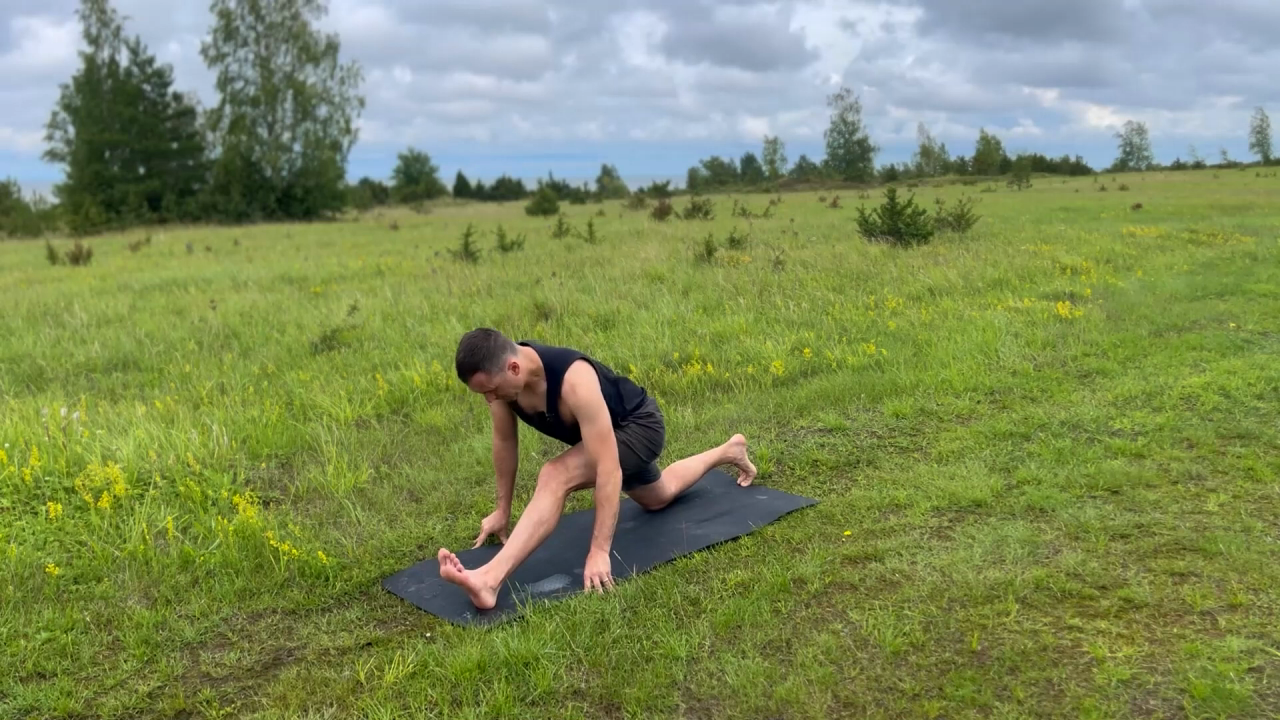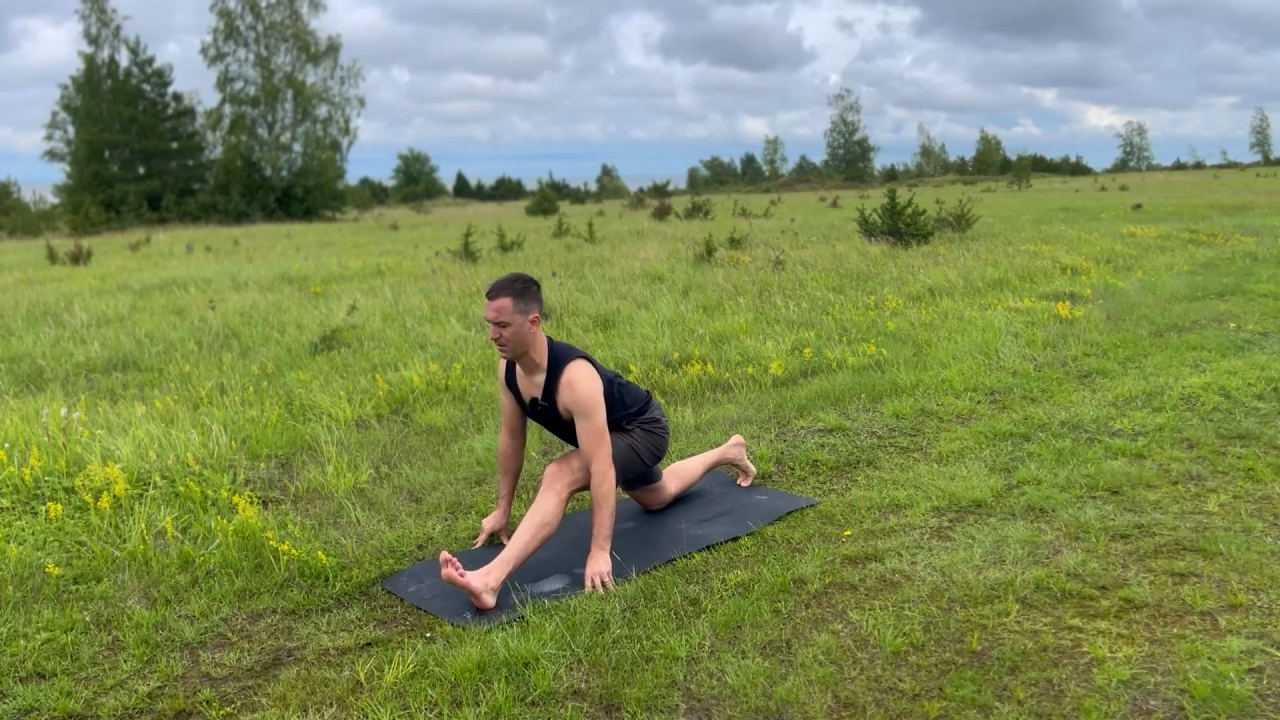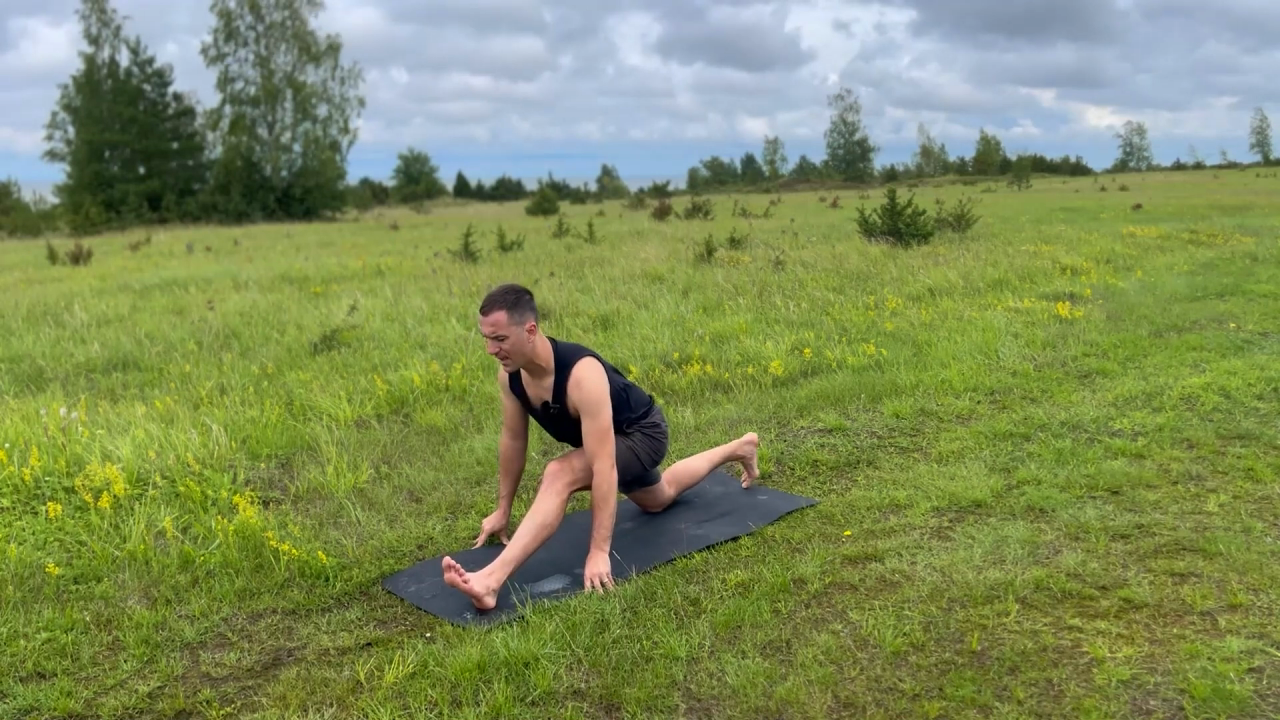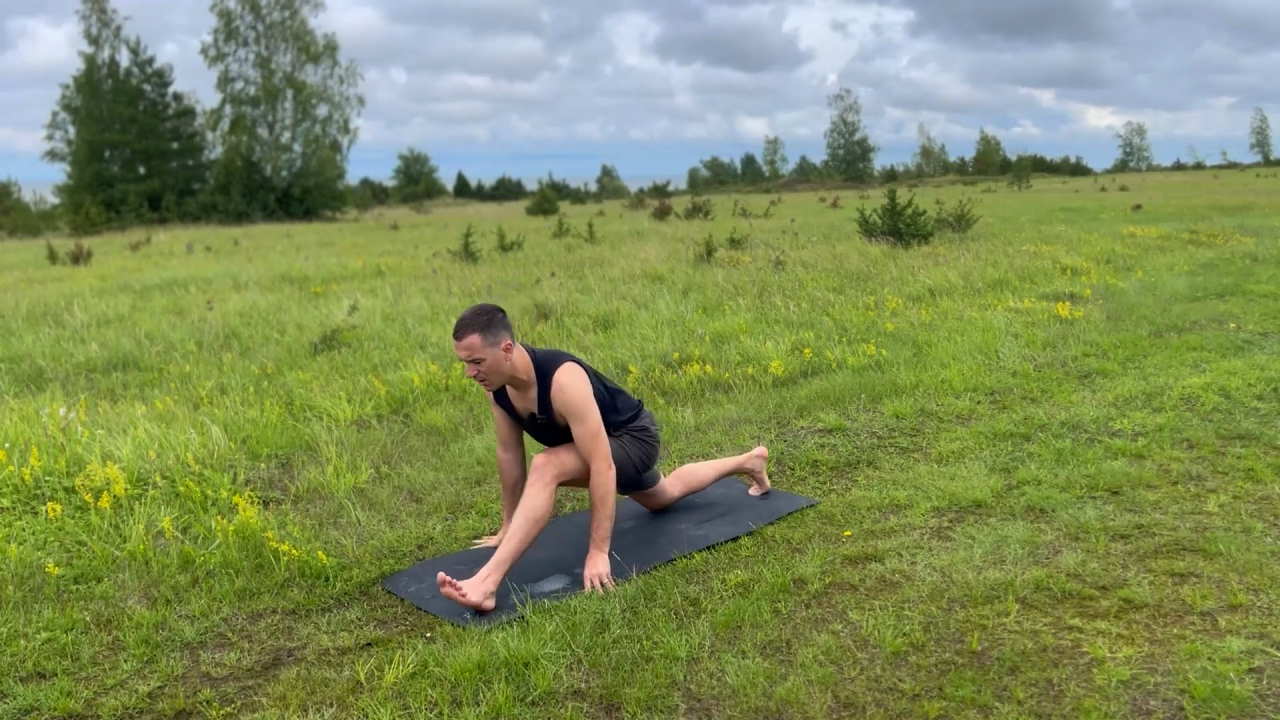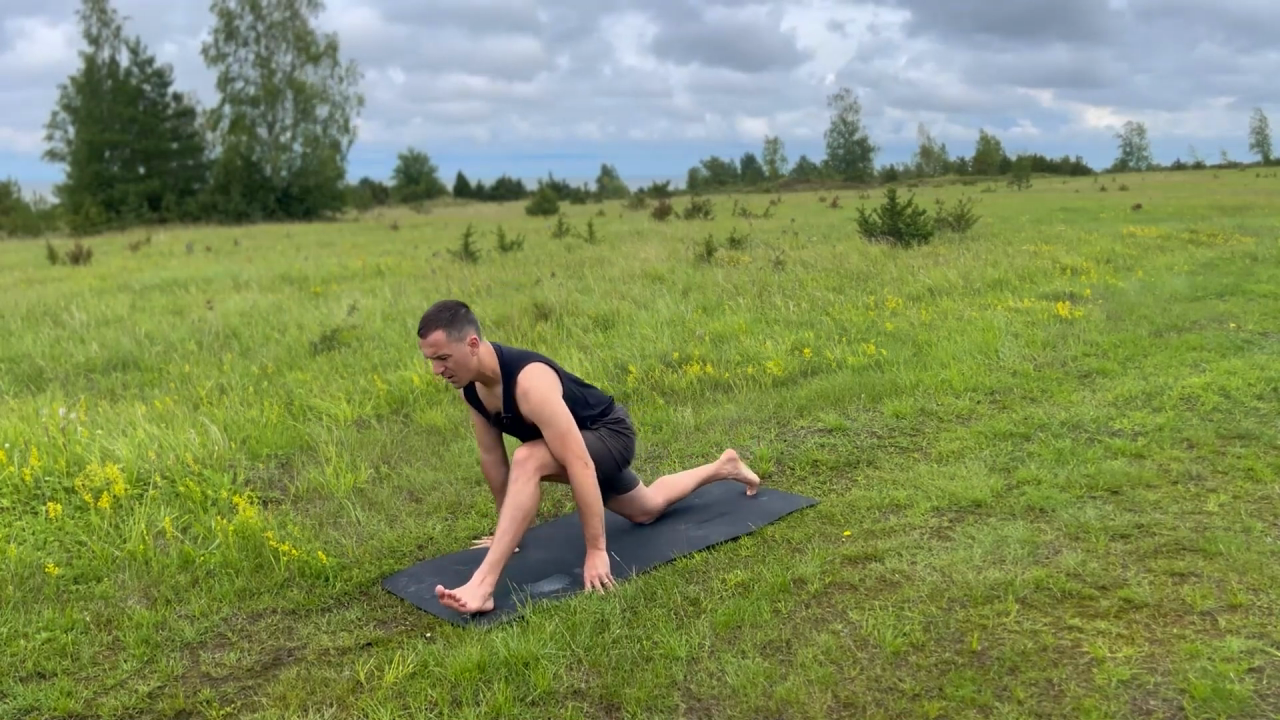
dt=0.7s
person 1, frame 1
left shoulder: (574, 381)
right shoulder: (501, 375)
left elbow: (609, 469)
right elbow: (504, 442)
left wrist: (599, 551)
right wrist: (501, 510)
left hip: (638, 425)
right hip: (606, 425)
left knee: (554, 477)
right knee: (657, 498)
left ankle: (489, 580)
right ankle: (728, 451)
person 1, frame 2
left shoulder: (574, 378)
right shoulder: (508, 368)
left elbow: (602, 469)
right elbow: (511, 438)
left wrist: (599, 551)
right wrist: (502, 509)
left hip: (643, 429)
right hip: (616, 432)
left knee: (559, 477)
right knee: (658, 499)
left ankle: (490, 579)
right ankle: (728, 452)
person 1, frame 3
left shoulder: (581, 375)
right shoulder: (510, 373)
left elbow: (603, 468)
right elbow: (513, 440)
left wrist: (599, 552)
right wrist: (502, 511)
left hip: (641, 433)
right hip: (615, 436)
left knee: (559, 475)
right knee: (657, 500)
left ankle: (491, 581)
right ankle: (739, 448)
person 1, frame 4
left shoulder: (563, 381)
right shoulder: (496, 384)
left elbow: (602, 468)
right elbow: (509, 454)
left wrist: (598, 552)
right wrist: (507, 526)
left hip: (633, 436)
right hip: (602, 440)
left knee: (546, 467)
right knee: (664, 497)
left ankle: (486, 583)
right ankle: (747, 461)
person 1, frame 5
left shoulder: (529, 382)
right shoulder: (468, 383)
left elbow: (580, 467)
right elbow: (491, 455)
left wrist: (597, 550)
right wrist: (505, 529)
left hip: (608, 433)
right hip: (586, 442)
left knee: (527, 460)
right knee: (648, 511)
left ankle: (482, 585)
right ankle: (724, 467)
